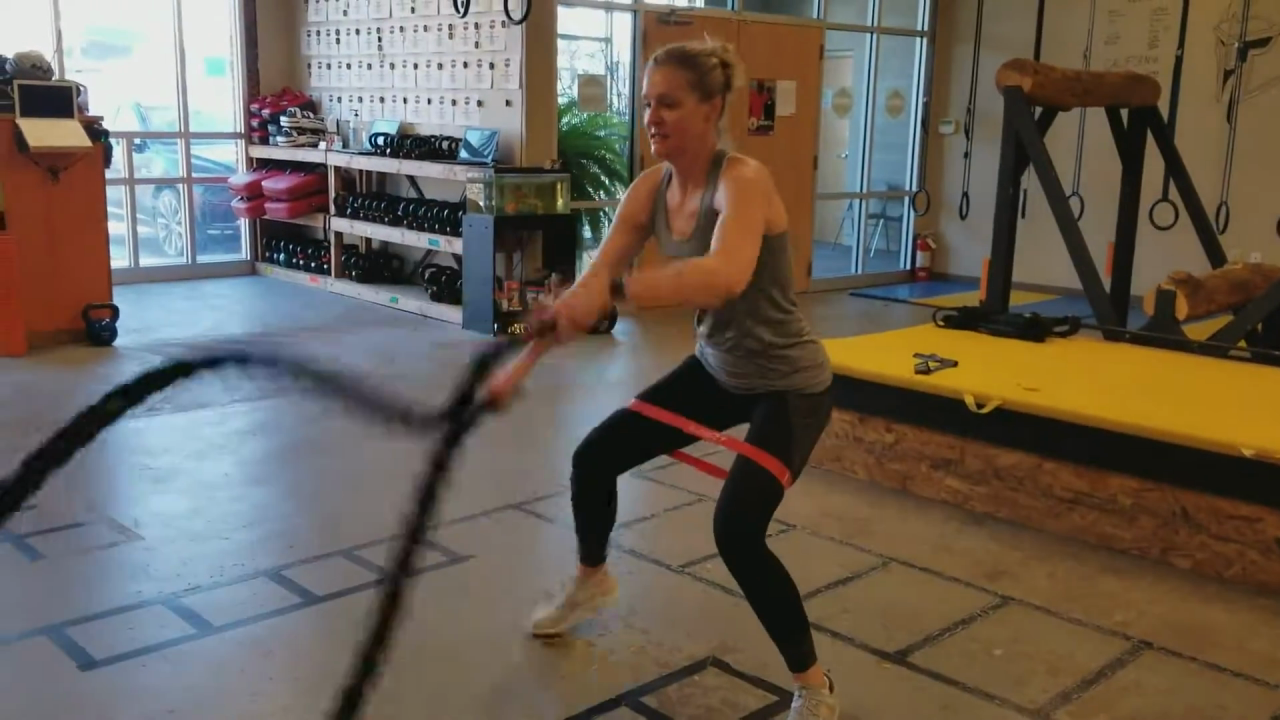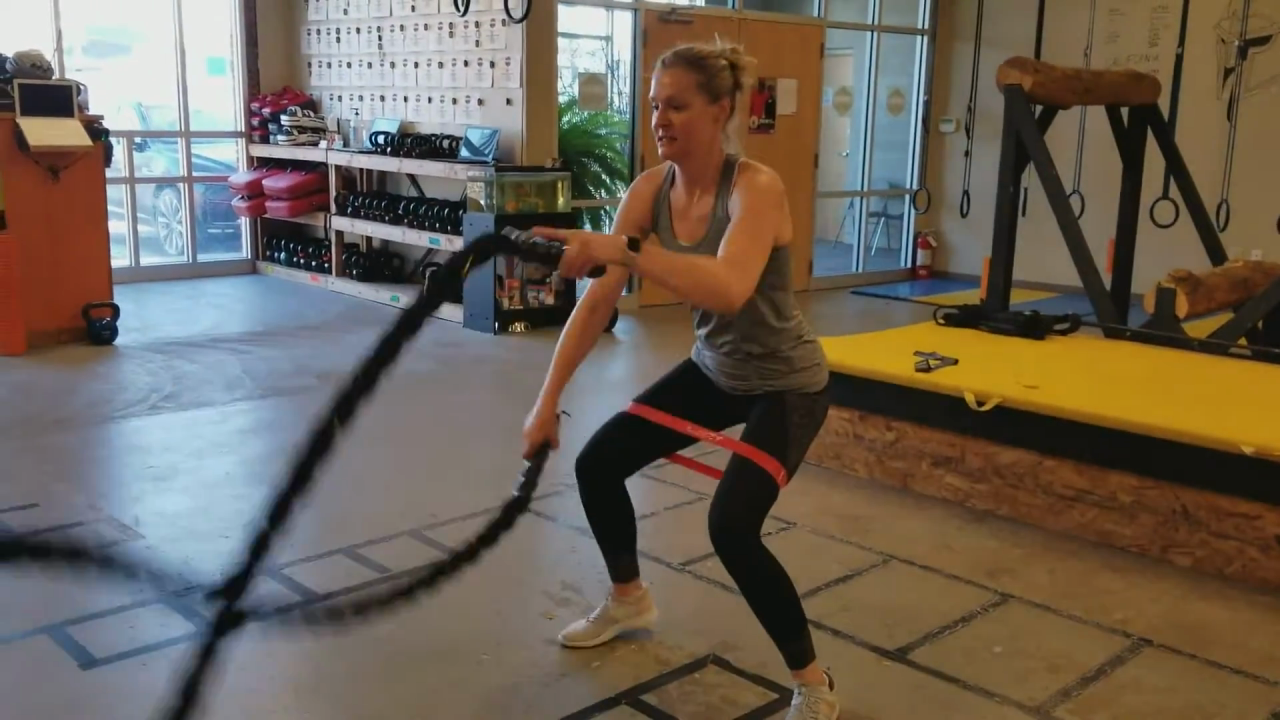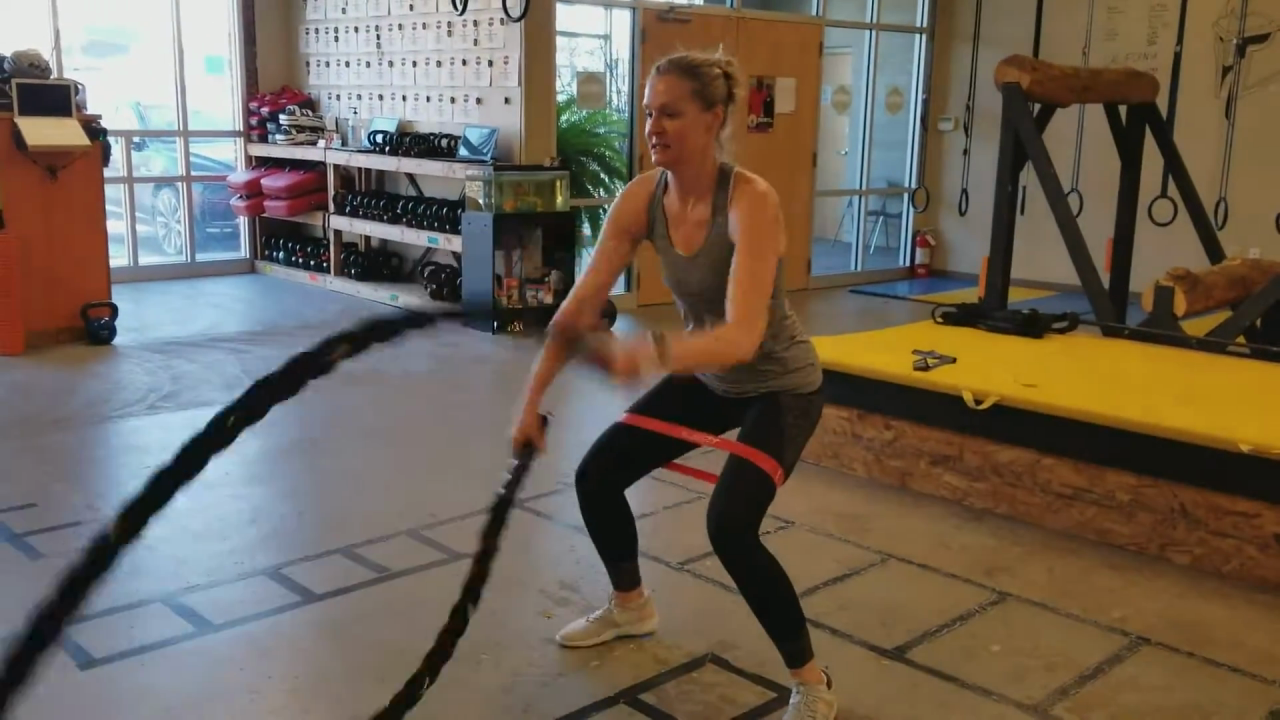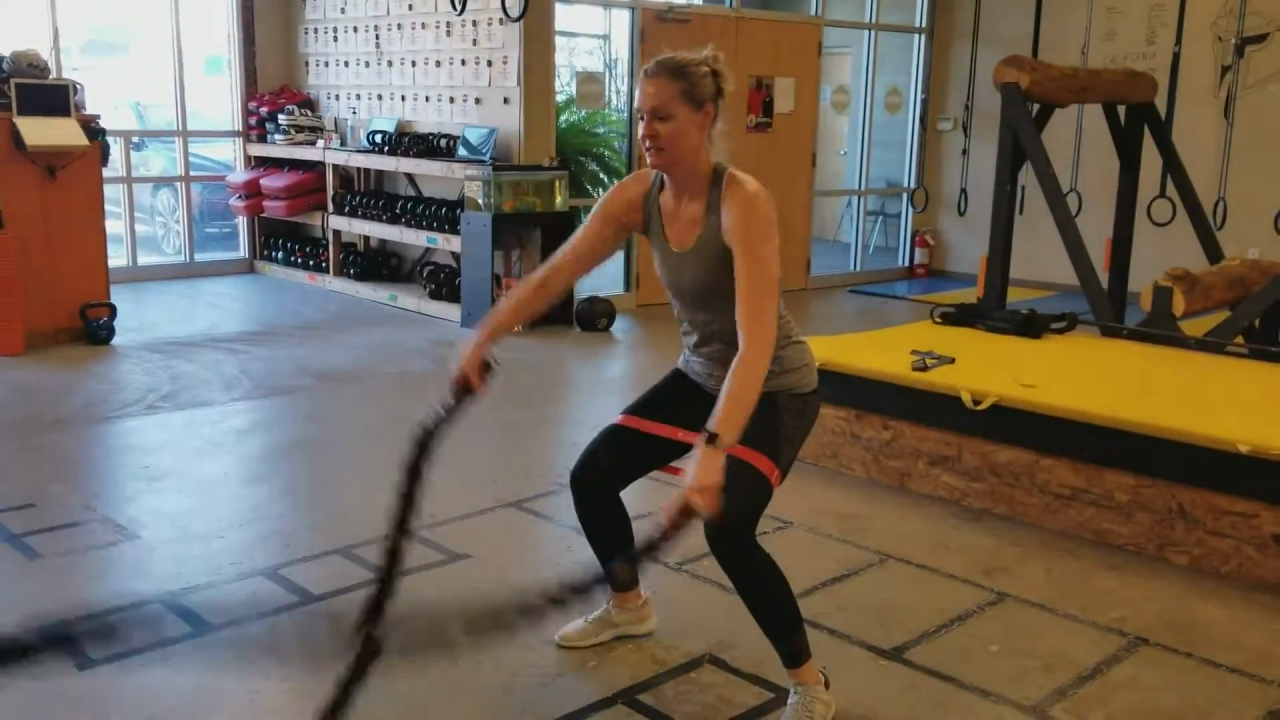
dt=0.1s
person 1, frame 1
left shoulder: (744, 180)
right shoulder: (649, 190)
left elbow: (723, 278)
right elbow: (589, 295)
left wrist: (619, 287)
right wrist: (523, 361)
left hip: (788, 382)
right hip: (716, 368)
left knee: (736, 528)
right knee: (594, 456)
right ankle: (591, 583)
person 1, frame 2
left shoulder: (756, 189)
right shoulder: (650, 189)
left elbow: (727, 290)
right elbow: (596, 301)
left wrist: (621, 252)
right wrist: (546, 400)
left hip: (784, 383)
right hip: (712, 368)
left knee: (731, 526)
right knee: (597, 462)
right ankle: (629, 599)
person 1, frame 3
left shoulder: (751, 201)
right shoulder: (642, 197)
left elbow: (743, 337)
right elbow: (583, 301)
left wrist: (656, 351)
right wrist: (531, 399)
left hip: (782, 386)
right hip: (707, 379)
left knee: (728, 526)
right knee: (597, 473)
right ankle: (629, 605)
person 1, frame 4
left shoulder: (744, 201)
right shoulder: (636, 195)
left elbow: (756, 341)
right elbow: (552, 274)
left wrist: (713, 450)
right wrist: (483, 338)
left hip: (776, 386)
right hip: (700, 374)
left knee: (727, 526)
right knee: (591, 474)
right ankle: (628, 605)
